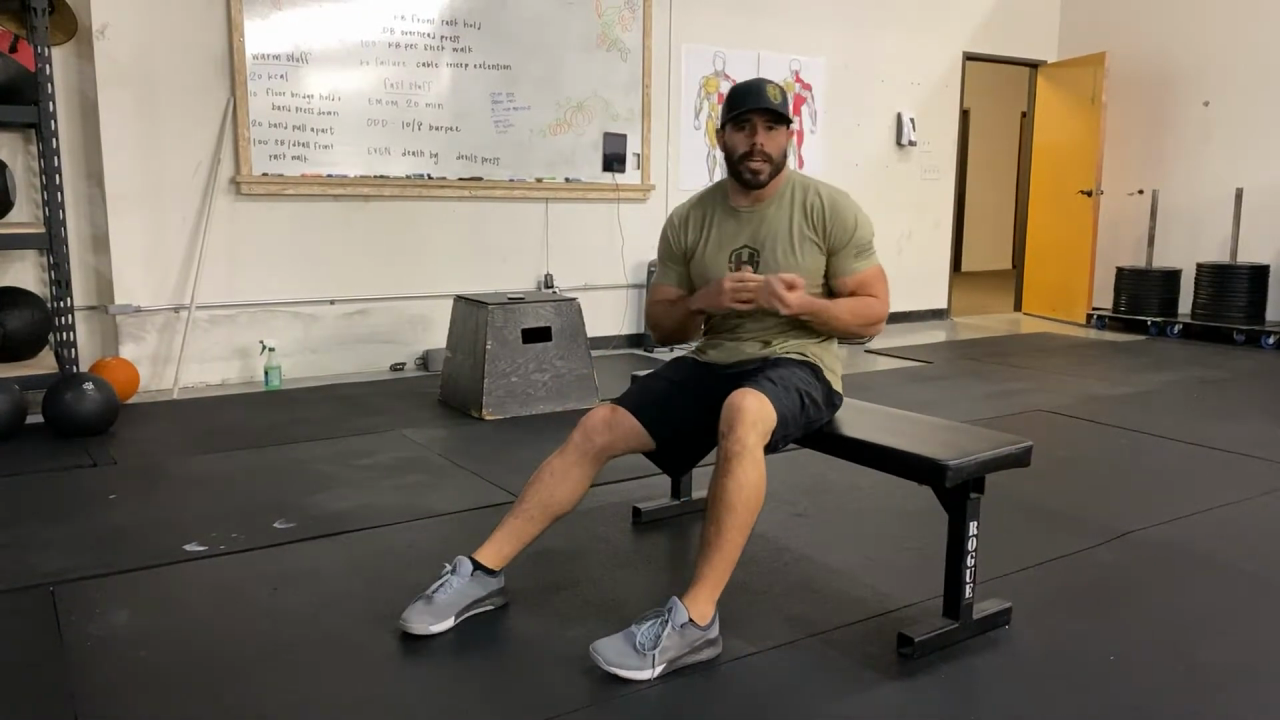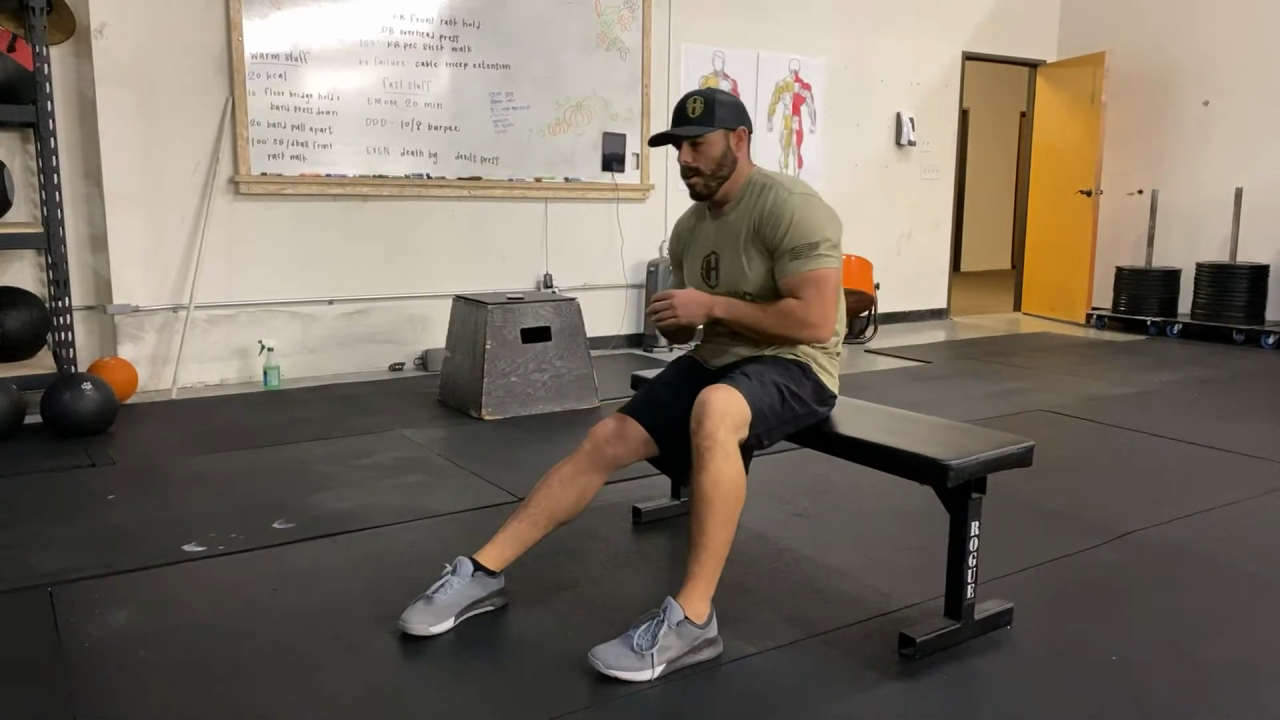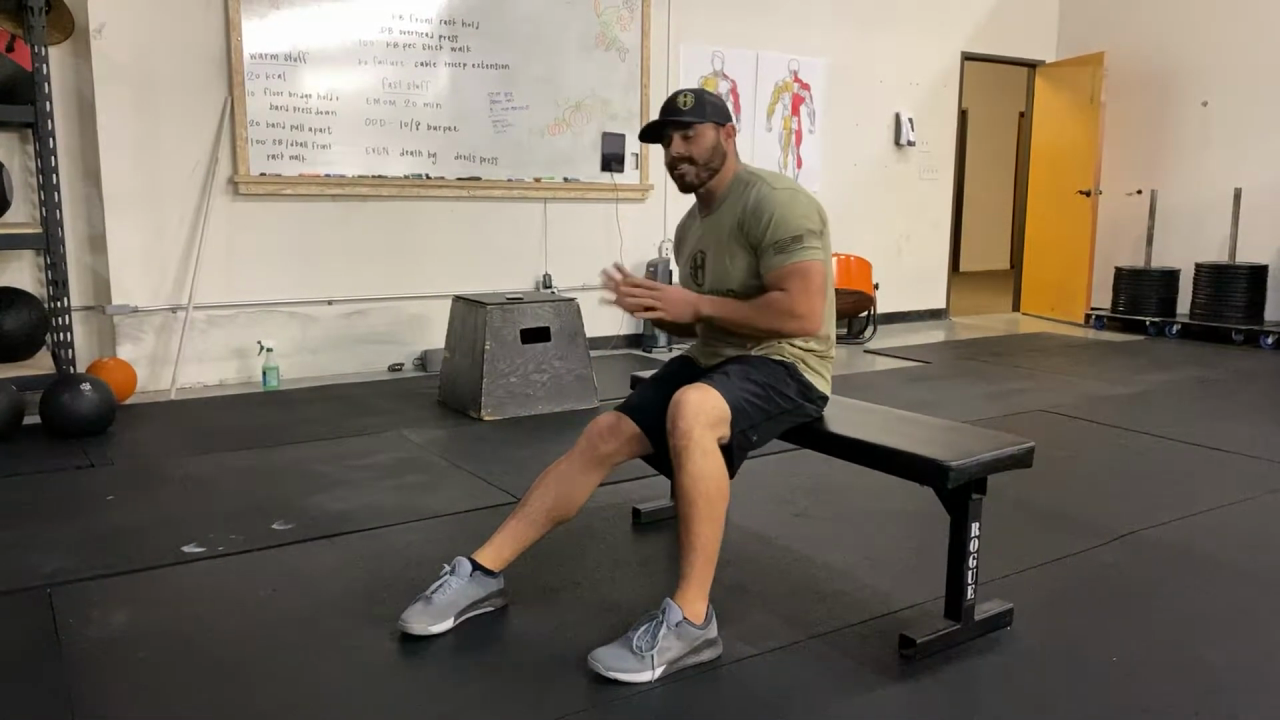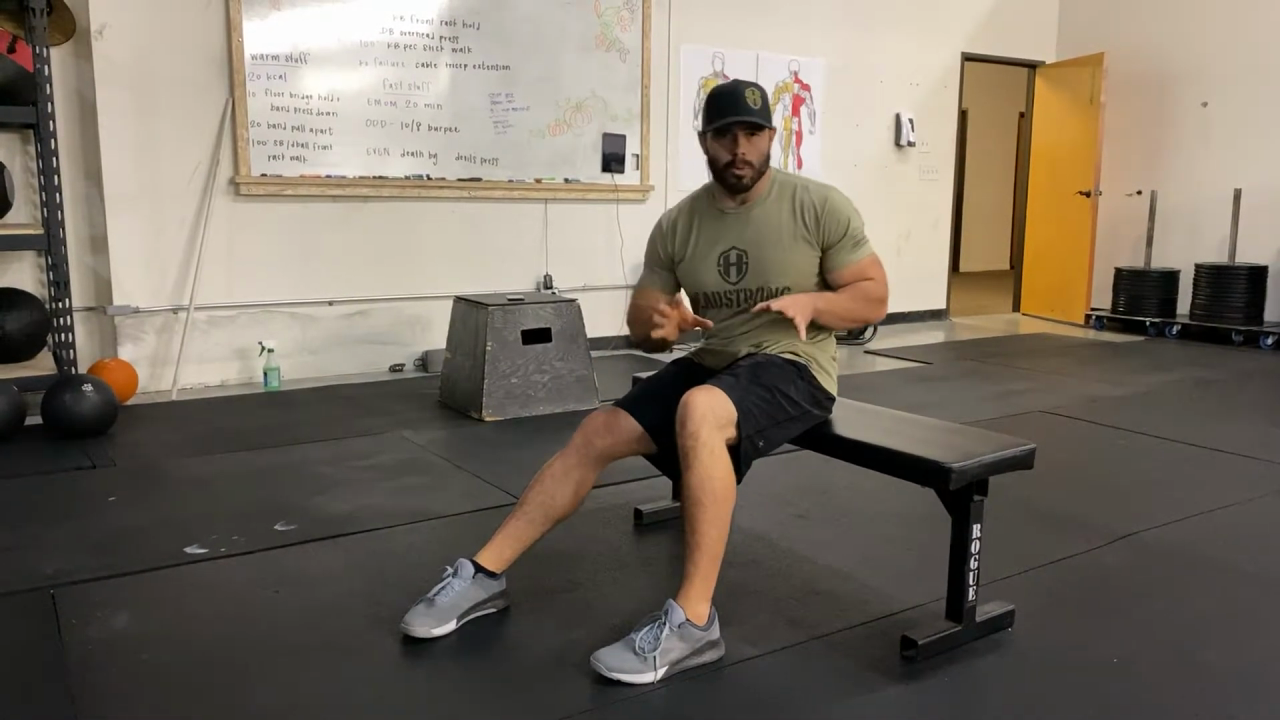
dt=0.5s
person 1, frame 1
left shoulder: (830, 210)
right shoulder: (688, 220)
left elbow: (873, 314)
right elbow: (660, 324)
left wrist: (801, 305)
right wrist: (704, 302)
left hip: (796, 365)
right hip: (712, 361)
left knee: (741, 415)
right knee: (596, 430)
left ankle: (694, 619)
right ankle: (480, 573)
person 1, frame 2
left shoulder: (789, 207)
right shoulder: (690, 226)
left elbow: (816, 322)
right elbow: (678, 327)
left wrist: (711, 305)
right wrist: (676, 316)
left hip: (792, 366)
right hip: (714, 360)
left knee: (714, 411)
right knee: (605, 440)
left ankle: (691, 617)
right ankle: (481, 573)
person 1, frame 3
left shoulder: (774, 203)
right shoulder: (693, 224)
left elbow: (803, 315)
left wrist: (694, 305)
right wrist: (654, 301)
left hip: (784, 367)
right hip: (714, 361)
left knee: (690, 410)
right knee: (601, 436)
left ankle: (689, 620)
right ankle: (479, 574)
person 1, frame 4
left shoulder: (819, 206)
right shoulder: (678, 223)
left elbow: (873, 298)
right elbow: (641, 325)
left wrist: (808, 303)
right wrist: (659, 321)
left hip: (792, 367)
right hip: (712, 362)
left knee: (699, 412)
right knee: (597, 434)
left ankle: (692, 620)
right ankle: (482, 575)
